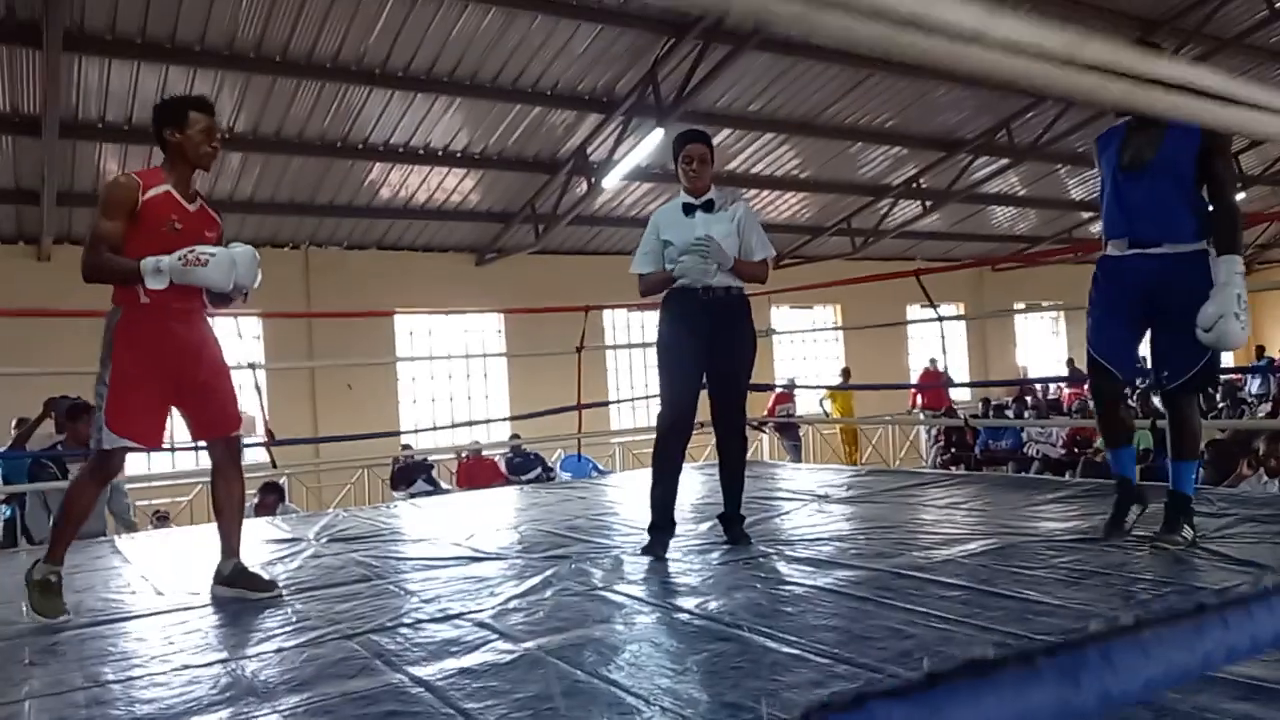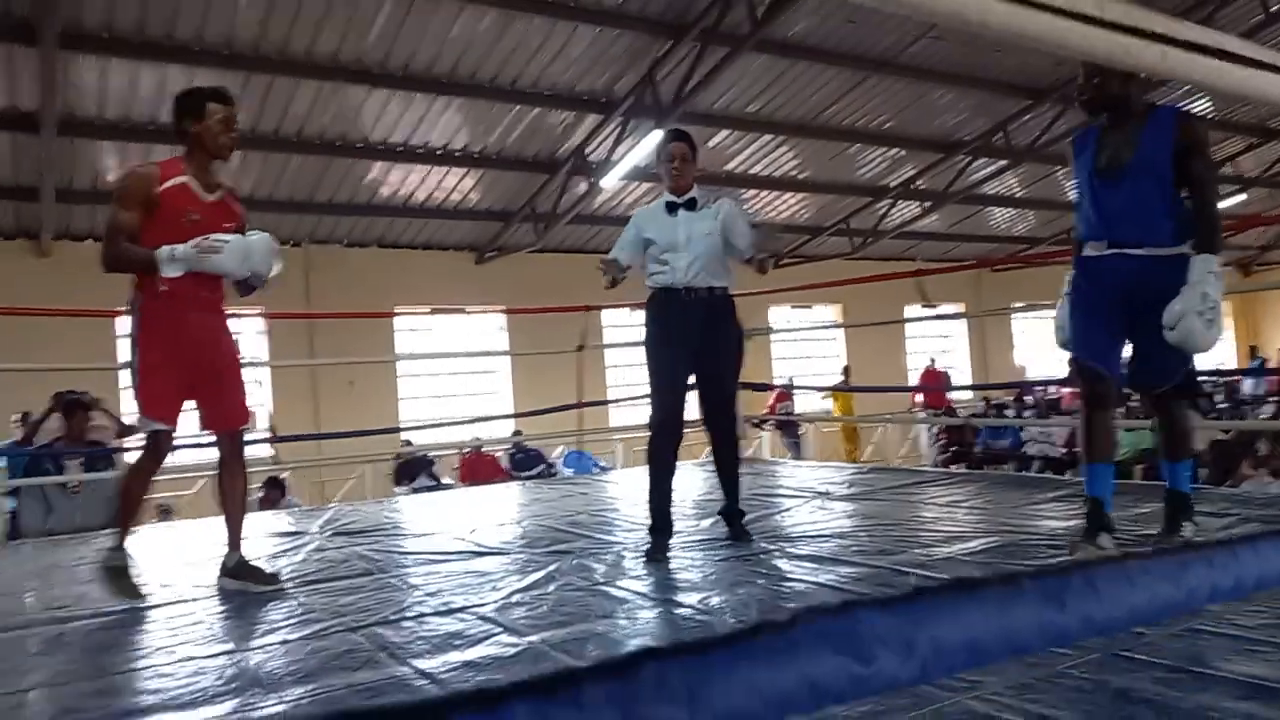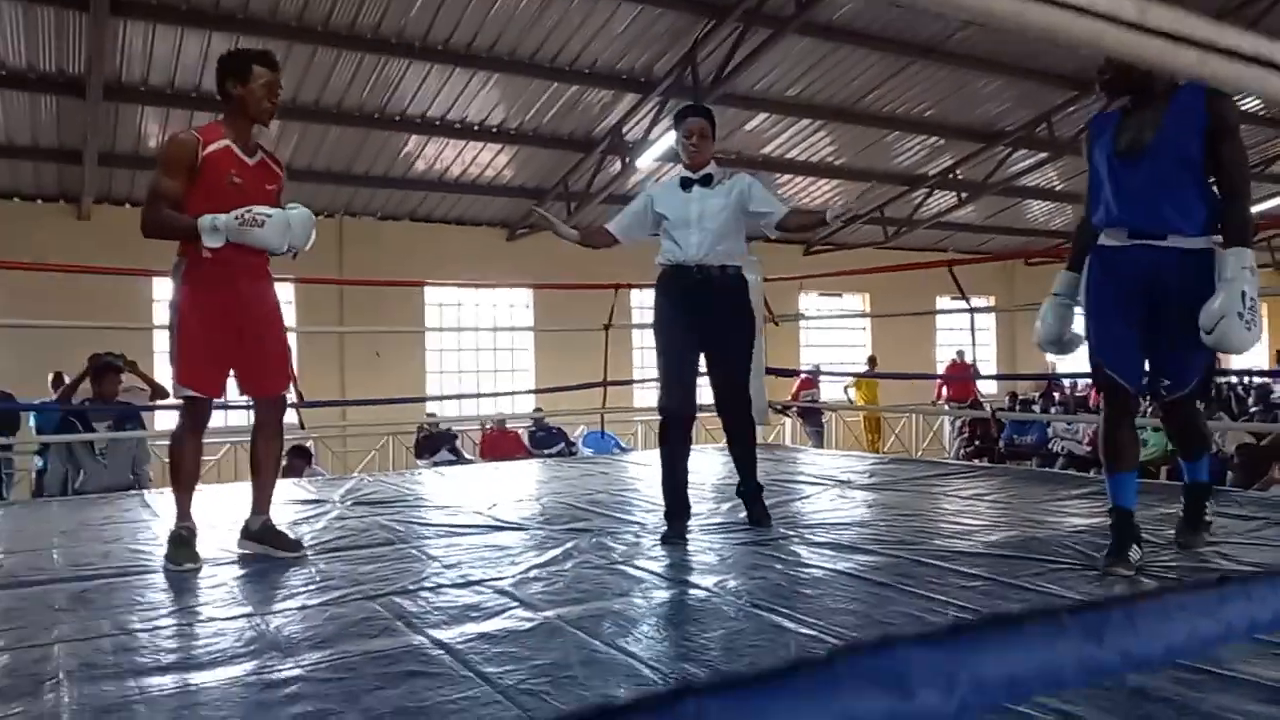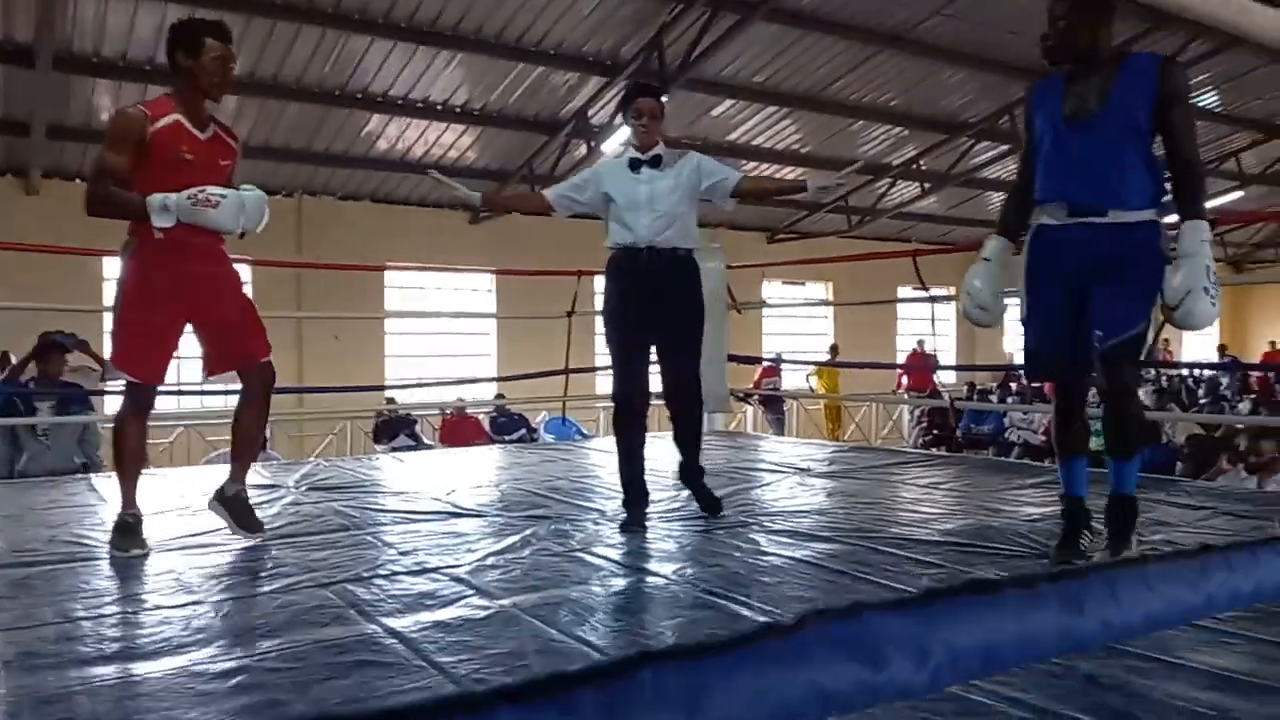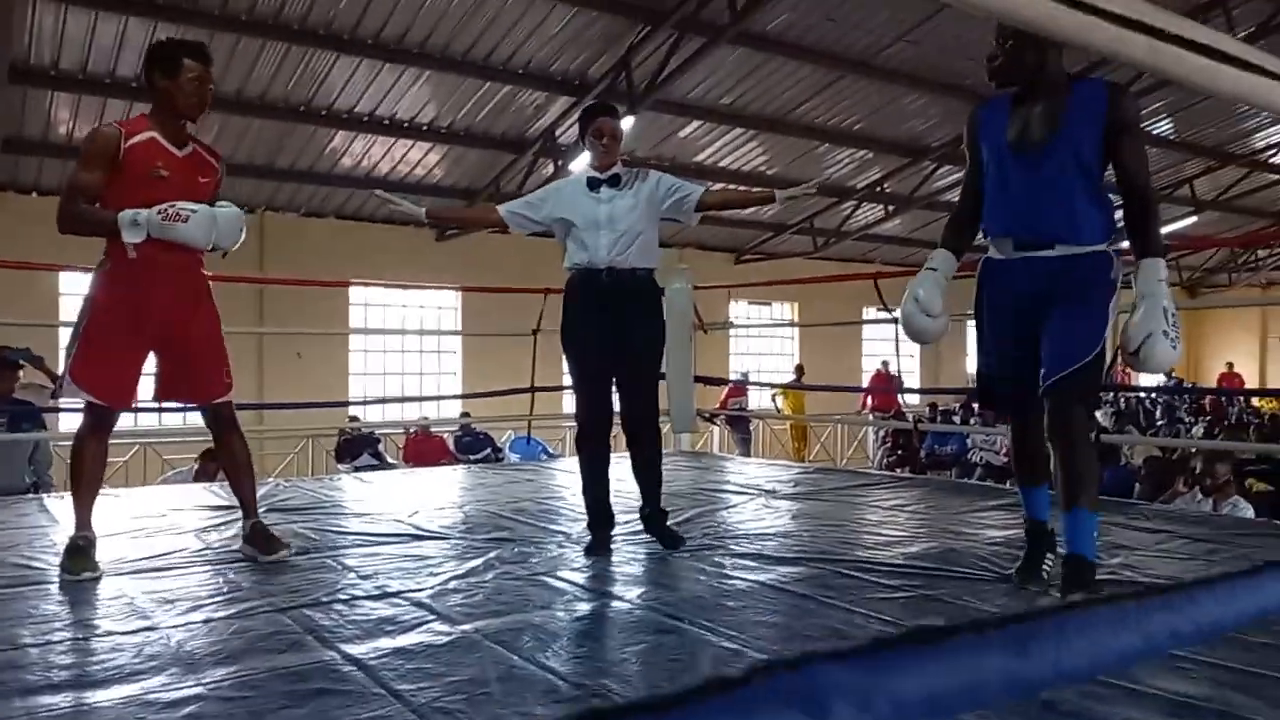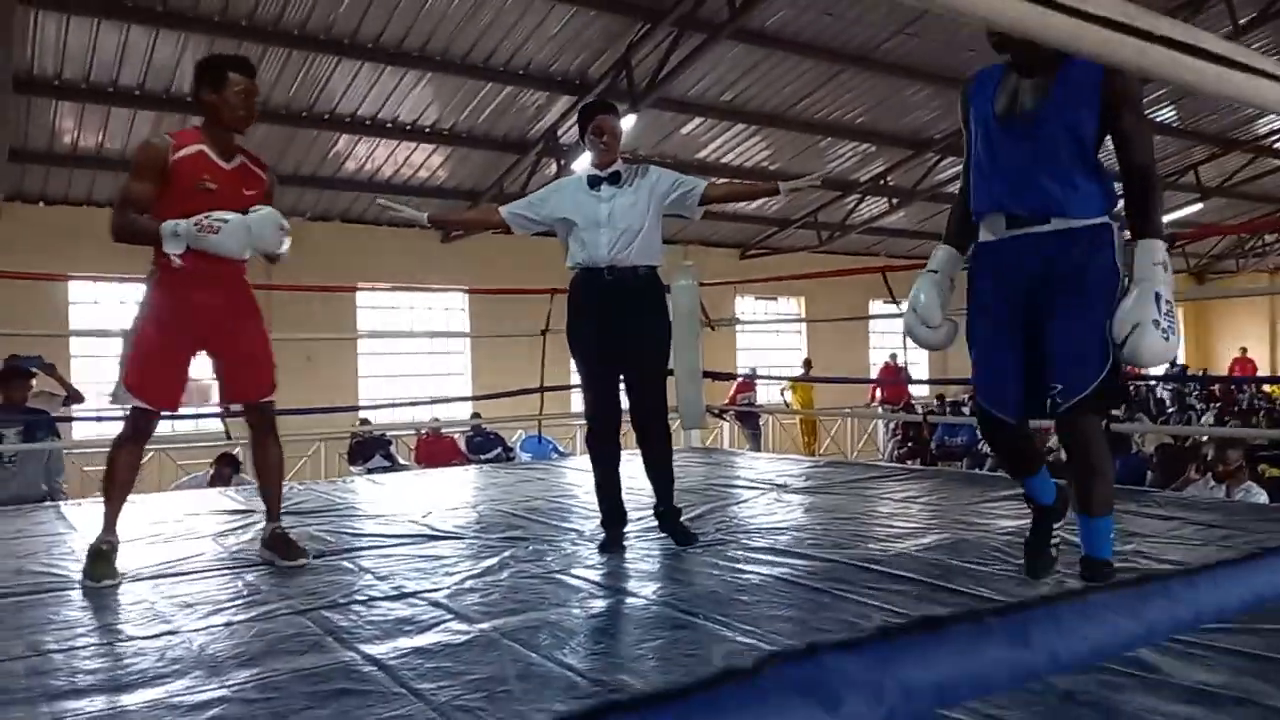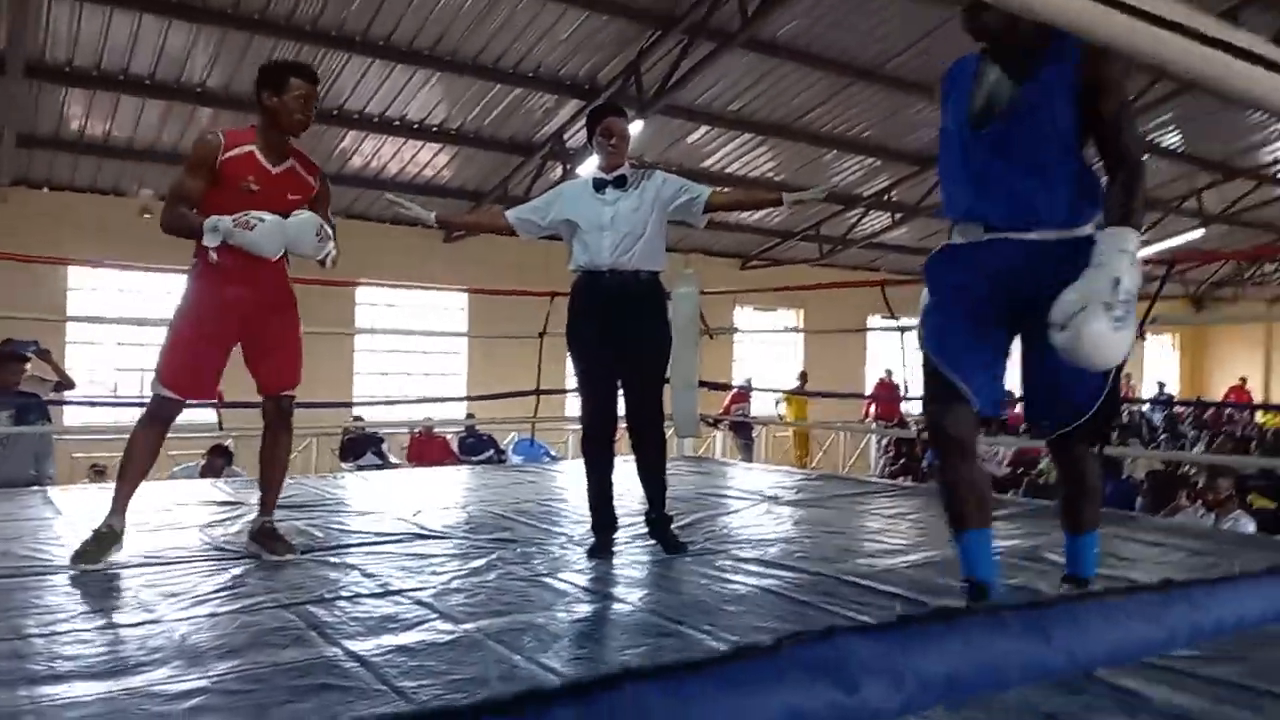
dt=0.2s
person 1, frame 1
left shoulder: (1201, 132)
right shoulder: (1109, 142)
left elbow: (1225, 206)
left wrist: (1230, 277)
left hip: (1180, 267)
right hip: (1118, 269)
left knee: (1179, 393)
right knee: (1103, 385)
left ankle: (1181, 504)
right ankle: (1126, 490)
person 1, frame 2
left shoulder: (1178, 127)
right shoulder: (1084, 143)
left elbow: (1204, 205)
left wrist: (1203, 278)
right wrist: (1071, 290)
left hip: (1160, 269)
right hip: (1099, 273)
left knee: (1165, 392)
right knee: (1095, 388)
left ankle: (1180, 501)
right ankle: (1097, 517)
person 1, frame 3
left shoulder: (1207, 107)
right shoulder: (1101, 129)
left elbow: (1236, 195)
left wrist: (1237, 272)
right wrist: (1065, 288)
left hip: (1184, 264)
right hip: (1114, 267)
left knee: (1176, 400)
right knee: (1117, 397)
left ankle: (1198, 490)
right ankle: (1123, 528)
person 1, frame 4
left shoulder: (1157, 76)
right shoulder: (1043, 95)
left elbow: (1186, 165)
right elbow: (1025, 184)
left wrist: (1195, 247)
right wrist: (993, 255)
left hip: (1128, 240)
right hip: (1055, 244)
left knee: (1115, 375)
right knee: (1067, 385)
left ankle: (1122, 500)
right ankle: (1076, 512)
person 1, frame 5
left shoulder: (1107, 103)
right shoulder: (986, 118)
left elbow: (1139, 198)
right elbow: (971, 204)
left wrist: (1153, 285)
right wrist: (937, 269)
left hip: (1078, 272)
right hip: (1006, 274)
left knee: (1067, 415)
right knee: (1023, 419)
left ankle: (1081, 569)
right ankle: (1038, 533)
person 1, frame 6
left shoulder: (1103, 75)
right shoulder: (979, 90)
left elbow: (1140, 175)
left wrist: (1150, 271)
right wrist: (940, 267)
left hip: (1078, 253)
right hip: (998, 259)
left knee: (1079, 418)
right knee: (998, 423)
left ankle: (1098, 569)
right ankle: (1045, 505)
person 1, frame 7
left shoulder: (1085, 61)
right shoulder: (959, 80)
left elbow: (1127, 167)
left wrist: (1115, 260)
right wrist: (936, 278)
left hip: (1058, 260)
right hip: (973, 262)
left knee: (1069, 435)
right knee: (948, 423)
left ankle: (1080, 582)
right ankle: (984, 596)
person 2, frame 1
left shoulder: (208, 214)
right shoulder: (129, 190)
right elbow: (93, 264)
left wrist: (235, 281)
right wrist: (162, 266)
left hip: (193, 333)
right hip: (138, 332)
left knee: (228, 448)
right knee: (108, 458)
left ankle: (230, 567)
right ankle: (48, 569)
person 2, frame 2
left shoulder: (230, 205)
right shoulder: (147, 182)
right elbow: (113, 255)
left wrist: (258, 271)
right wrist: (178, 254)
left hip: (211, 324)
right hip: (161, 320)
left knee: (233, 440)
right knee: (159, 442)
left ankle: (235, 559)
right ankle: (117, 550)
person 2, frame 3
left shoulder: (272, 167)
right shoulder: (190, 146)
right elbow: (153, 220)
left wrist: (292, 237)
right wrist: (218, 224)
left hip: (257, 289)
right hip: (204, 287)
left knee: (272, 405)
right knee: (196, 408)
left ankle: (259, 523)
right ankle: (182, 526)
person 2, frame 4
left shoulder: (227, 140)
right shoulder: (138, 121)
right elbow: (98, 198)
left wrist: (244, 214)
right wrist: (169, 204)
left hip: (212, 267)
right hip: (154, 266)
left knee: (260, 374)
right knee: (141, 390)
left ankle: (234, 489)
right ankle: (128, 513)
person 2, frame 5
left shoulder: (209, 162)
right shoulder: (113, 140)
right elbow: (70, 215)
left wrist: (225, 231)
right wrist: (138, 219)
left hip: (188, 291)
right hip: (125, 288)
left knee: (221, 413)
right knee: (101, 412)
left ankle: (252, 524)
right ankle: (82, 535)
person 2, frame 6
left shoulder: (258, 173)
right shoulder: (163, 152)
left elbow: (262, 237)
right elbow: (122, 225)
left wrist: (275, 239)
right wrist: (181, 230)
left hip: (234, 299)
right hip: (175, 295)
left knee: (262, 413)
right knee: (141, 419)
left ankle: (273, 529)
right ankle: (106, 539)
person 2, frame 7
left shoulder: (312, 177)
right shoulder: (216, 149)
left elbow: (322, 243)
right elbow: (172, 217)
left wrist: (324, 243)
right wrist: (221, 226)
left hip: (272, 295)
right hip: (215, 287)
left knee: (280, 407)
right knee: (164, 405)
left ankle: (265, 522)
right ankle: (113, 523)
person 3, frame 1
left shoulder: (737, 210)
right shoulder: (662, 217)
left elbow: (760, 271)
right elbow: (645, 285)
left wrist: (725, 261)
right wrist: (678, 270)
left hip: (729, 316)
right hip: (681, 317)
left knee: (730, 418)
right knee: (675, 417)
left ankle: (732, 517)
right ankle: (661, 527)
person 3, frame 2
left shoulder: (723, 209)
right shoulder: (645, 217)
left elbow: (757, 264)
right elbow: (617, 272)
left wrist: (757, 254)
right wrist: (614, 270)
left hip: (714, 314)
right hip: (667, 316)
left knee: (721, 416)
right knee: (665, 420)
left ankle: (732, 512)
right ankle: (660, 529)
person 3, frame 3
left shoulder: (739, 185)
right shoulder: (658, 192)
left elbow: (784, 220)
right elbow: (611, 235)
left wrist: (825, 217)
right wrist: (570, 232)
left hip: (727, 293)
right hip: (677, 295)
left knee: (734, 398)
right knee: (676, 402)
left ankle: (751, 491)
right ankle: (676, 514)
person 3, frame 4
left shoulder: (690, 165)
right shoulder: (606, 172)
left elbow: (744, 185)
right elbow: (545, 201)
left wrist: (805, 186)
right wrist: (481, 199)
left hip: (676, 275)
right hip: (627, 278)
left knee: (683, 381)
right knee: (629, 388)
left ankle: (693, 472)
right ankle: (634, 501)
person 3, frame 5
left shoulder: (651, 184)
right shoulder: (562, 192)
left elbow: (710, 199)
right elbow: (496, 216)
left wrist: (776, 196)
right wrist: (427, 214)
left hip: (637, 297)
right hip: (586, 299)
left knee: (641, 408)
right knee: (592, 412)
left ankle: (653, 512)
right ankle: (600, 524)
person 3, frame 6
left shoulder: (652, 180)
right shoulder: (563, 191)
left elbow: (714, 191)
right elbow: (497, 217)
left wrist: (782, 187)
right wrist: (428, 219)
left hip: (641, 295)
right hip: (591, 298)
left knee: (650, 405)
right knee: (601, 411)
left ankle: (667, 510)
right ankle: (613, 521)
person 3, frame 7
left shoulder: (657, 185)
right shoulder: (568, 195)
left elbow: (717, 199)
right elbow: (503, 220)
left wrist: (786, 198)
right wrist: (434, 219)
left hip: (642, 300)
right hip: (592, 302)
left knee: (646, 411)
right knee: (597, 415)
left ankle: (658, 519)
right ankle: (603, 527)
